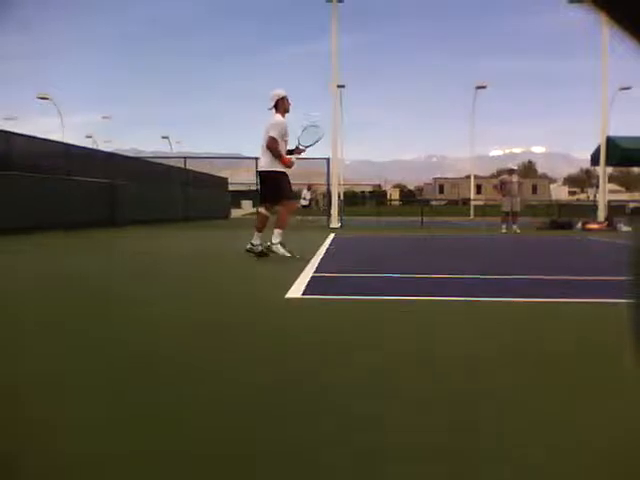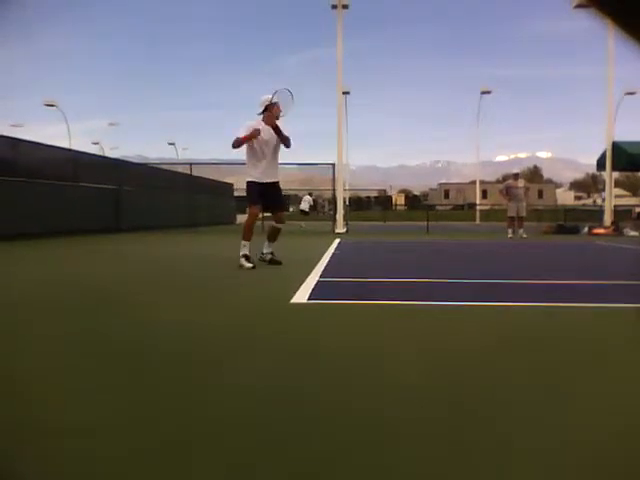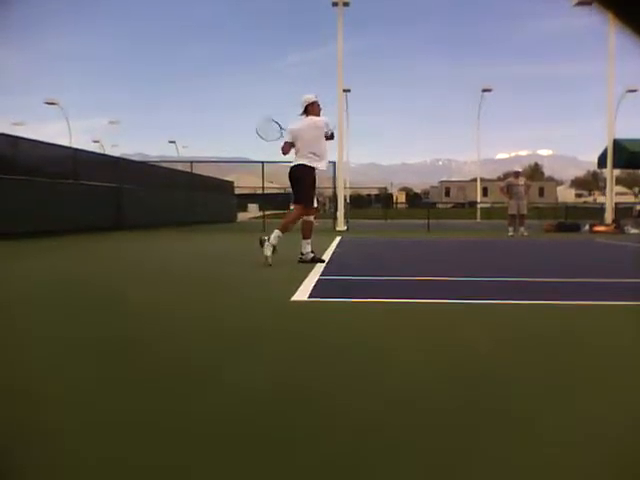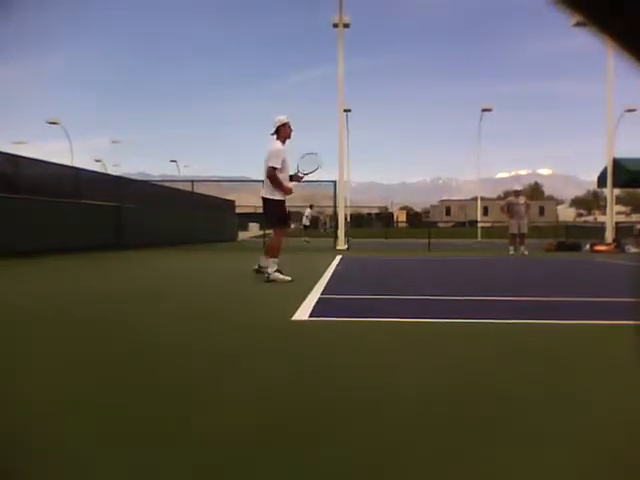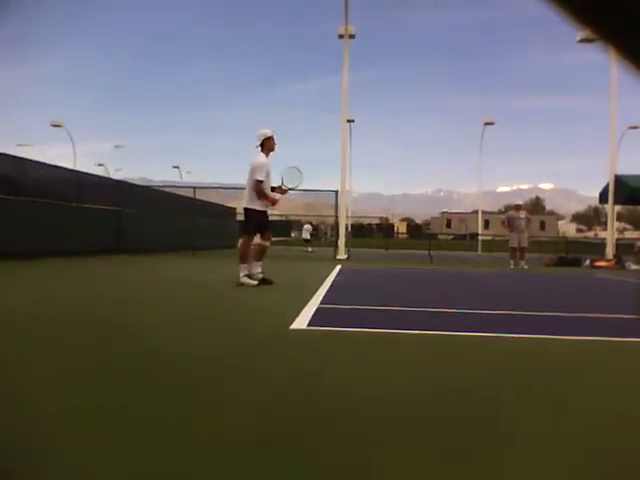
dt=1s
person 1, frame 1
left shoulder: (275, 121)
right shoulder: (279, 121)
right elbow: (270, 144)
left wrist: (293, 151)
right wrist: (285, 160)
left hip: (265, 169)
right hip: (274, 170)
left knee: (267, 207)
right knee: (288, 204)
left ankle: (255, 244)
right ankle: (275, 242)
person 1, frame 2
left shoulder: (276, 129)
right shoulder: (253, 126)
left elbow: (287, 144)
right elbow: (235, 144)
left wrist: (275, 126)
right wrist: (248, 137)
left hip: (272, 181)
right hip: (255, 180)
left knee: (280, 219)
right knee: (254, 213)
left ankle: (266, 253)
right ankle: (244, 253)
person 1, frame 3
left shoulder: (293, 127)
right shoulder: (322, 122)
left elbow: (285, 150)
right elbow: (331, 136)
left hip: (297, 169)
right hip: (306, 170)
left knee: (309, 211)
right knee: (300, 209)
left ankle: (306, 252)
right ankle: (271, 241)
person 1, frame 4
left shoulder: (278, 148)
right shoulder: (278, 148)
right elbow: (270, 174)
left wrist: (291, 178)
right wrist: (284, 188)
left hip: (275, 197)
right hip: (273, 197)
left knee: (280, 231)
right knee: (279, 232)
left ankle: (263, 265)
right ankle: (272, 271)
person 1, frame 5
left shoulder: (262, 160)
right shoulder: (262, 162)
right elbow: (257, 187)
left wrist: (275, 189)
right wrist: (271, 199)
left hip: (260, 207)
right hip: (254, 206)
left knee: (266, 238)
right knee: (248, 239)
left ankle: (256, 272)
right ankle: (243, 275)
